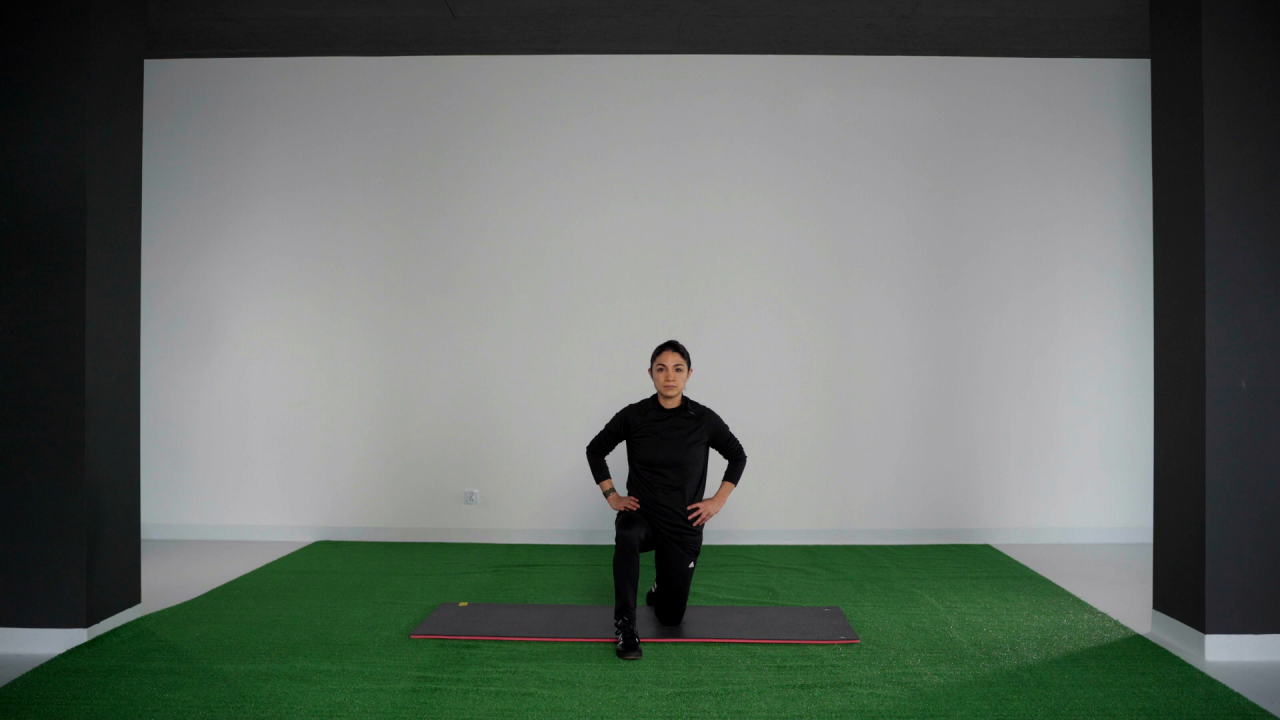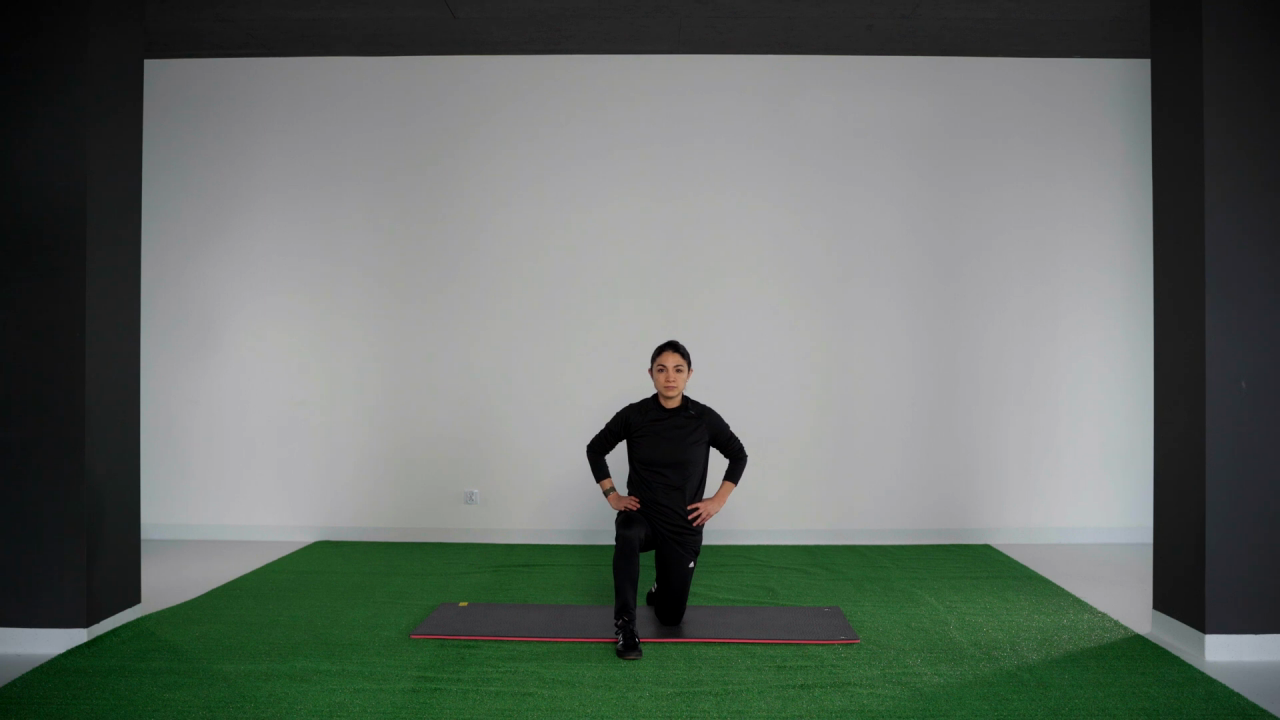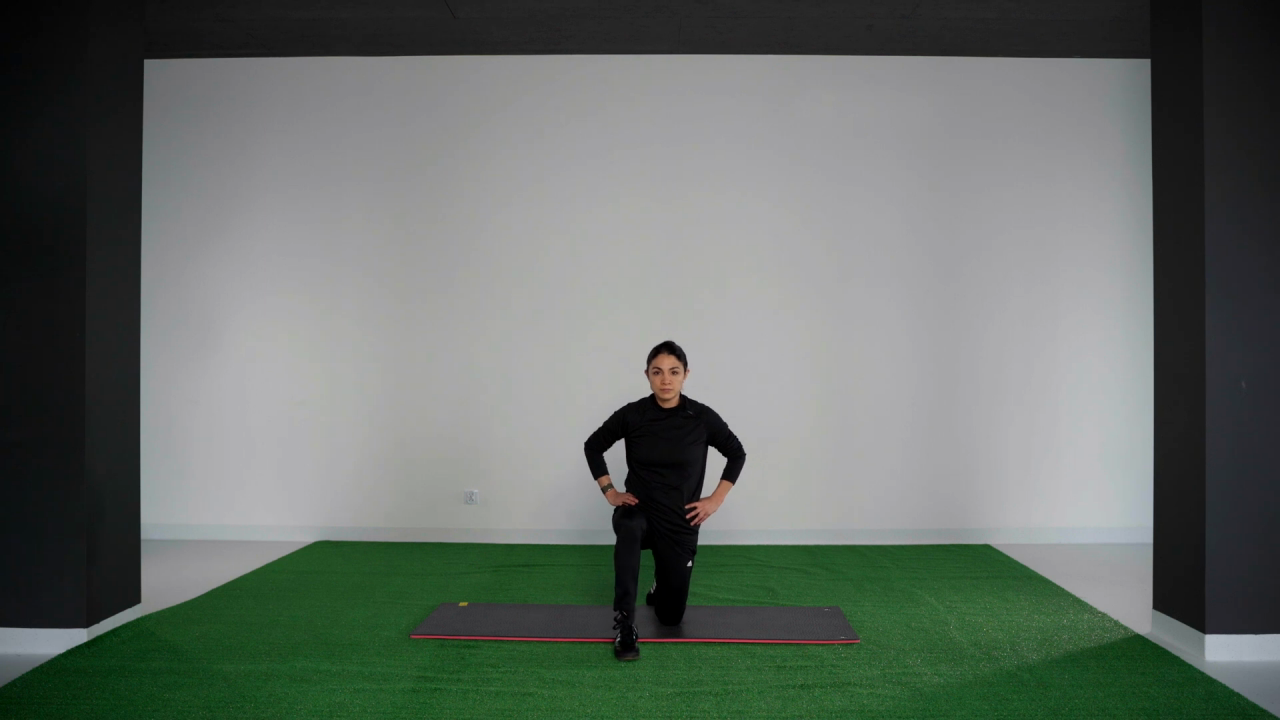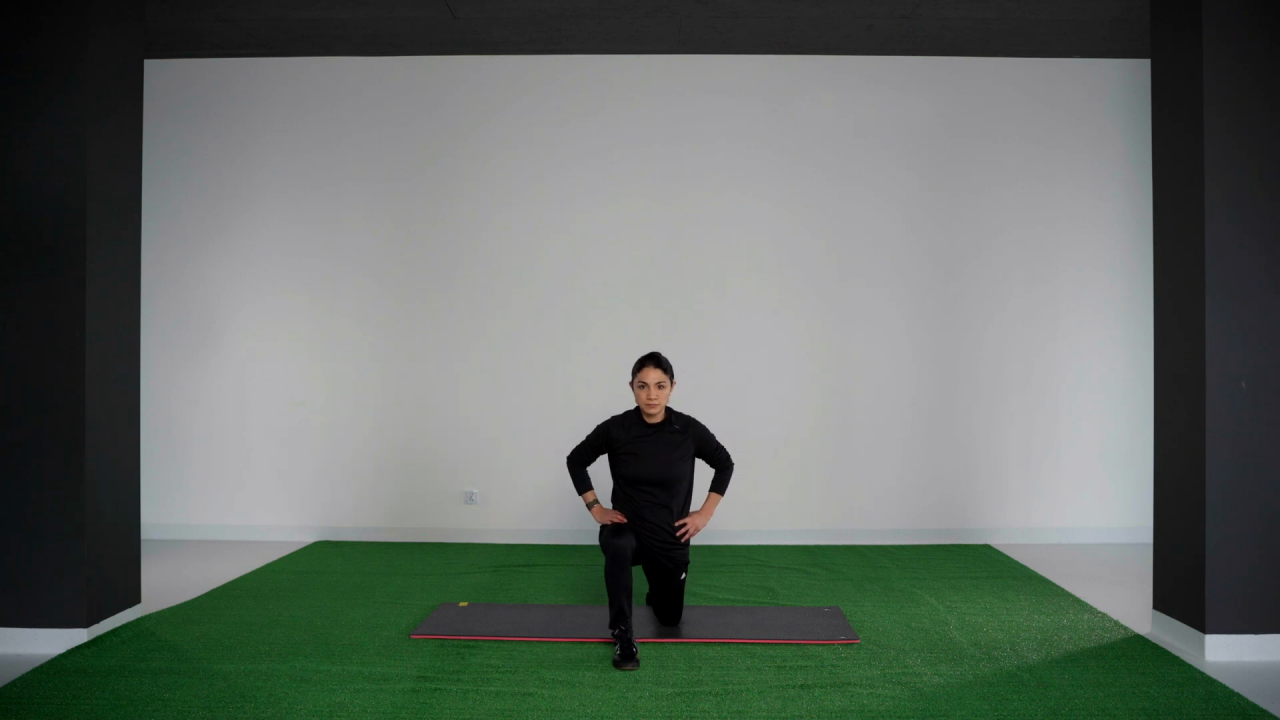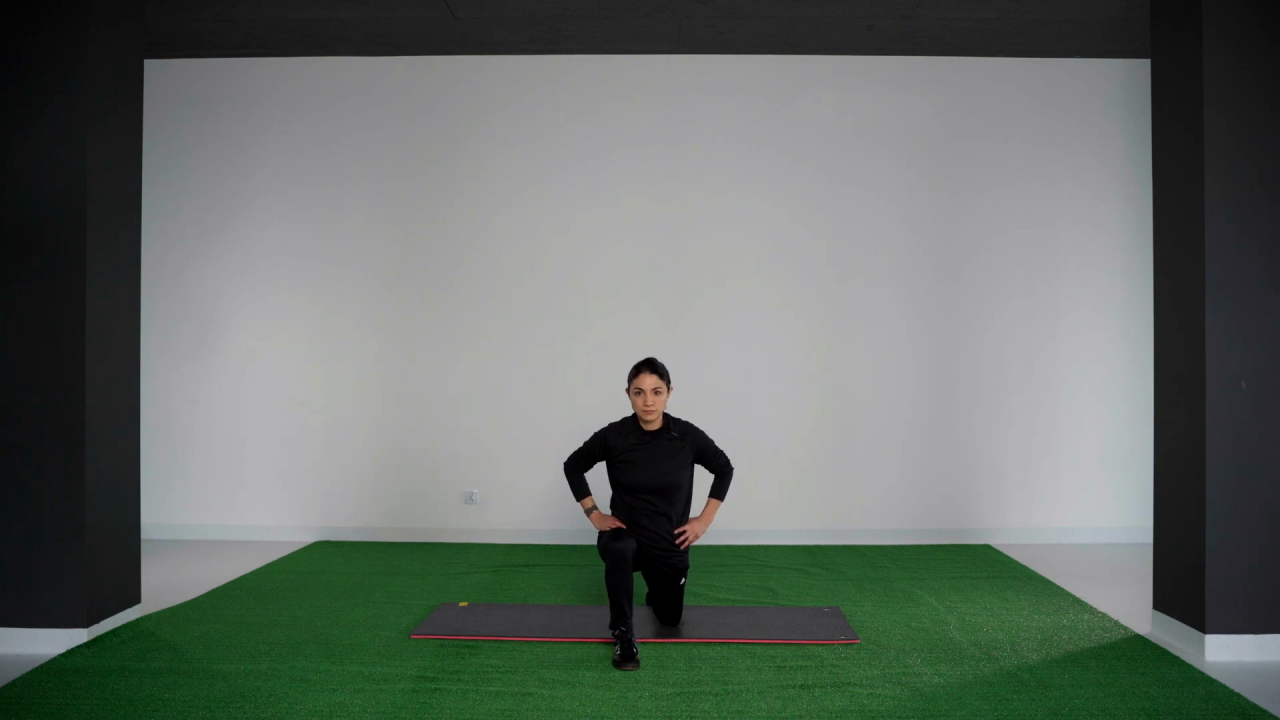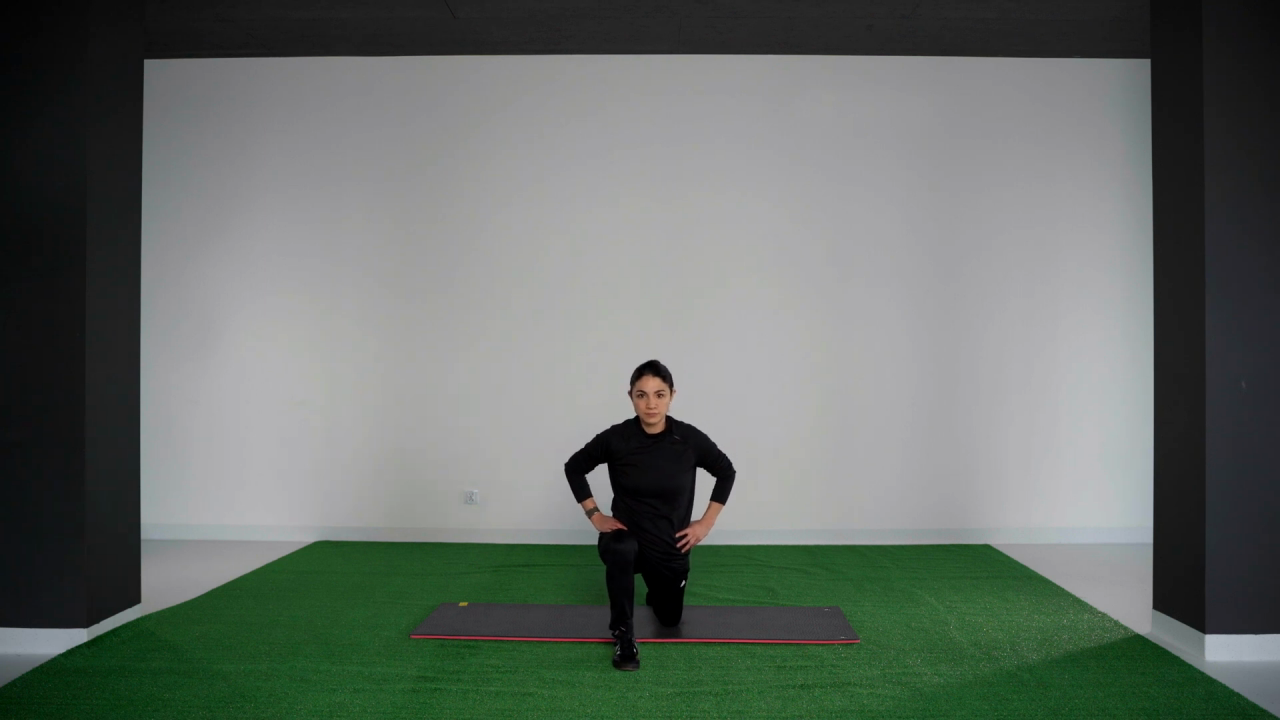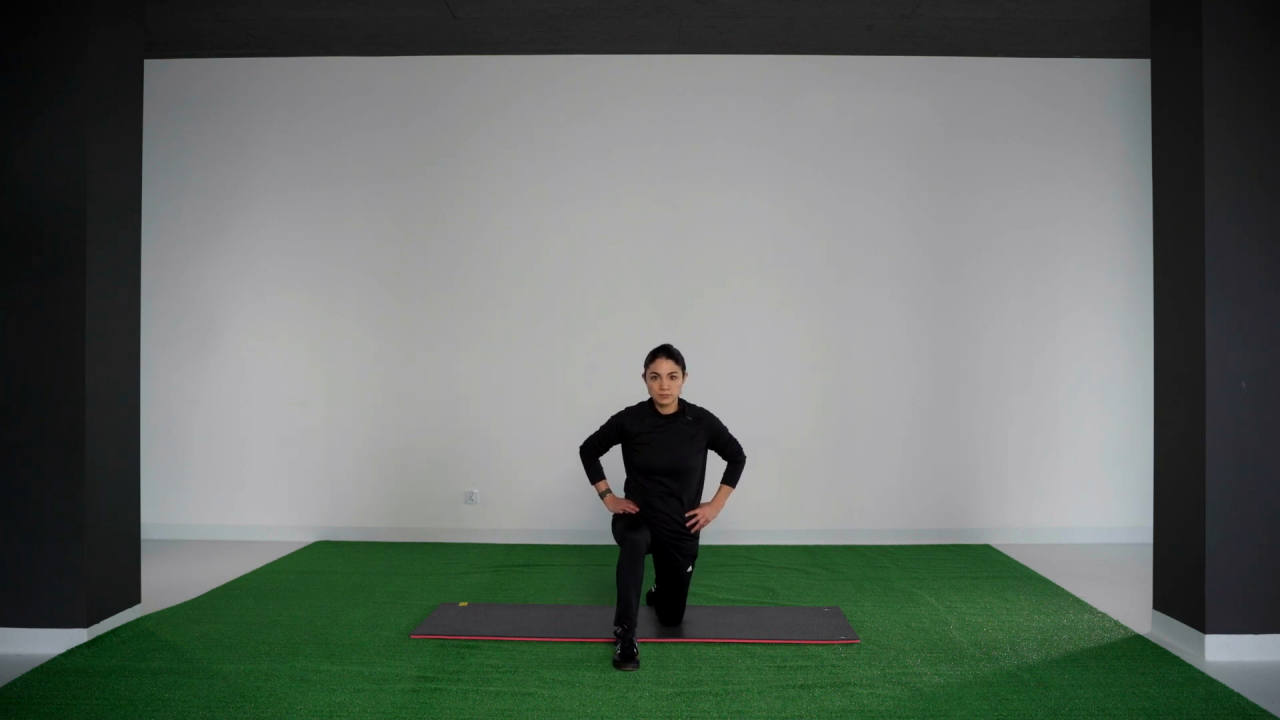
dt=0.5s
person 1, frame 1
left shoulder: (704, 419)
right shoulder: (633, 415)
left elbow: (737, 456)
right elbow: (595, 450)
left wrist: (718, 500)
right wrist: (611, 496)
left hip: (684, 524)
right hip: (641, 515)
left knee: (671, 615)
right knee: (628, 535)
left ankle: (661, 590)
right ankle: (625, 625)
person 1, frame 2
left shoulder: (704, 418)
right shoulder: (633, 415)
left elbow: (738, 455)
right elbow: (595, 449)
left wrist: (719, 500)
right wrist: (611, 495)
left hip: (684, 524)
right hip: (640, 514)
left knee: (671, 615)
right knee: (628, 535)
left ankle: (660, 588)
right ankle: (625, 624)
person 1, frame 3
left shoulder: (702, 417)
right shoulder: (631, 414)
left elbow: (736, 453)
right elbow: (593, 446)
left wrist: (716, 499)
right wrist: (609, 492)
left hip: (680, 522)
right hip: (637, 510)
left knee: (671, 616)
right knee: (629, 529)
left ankle: (660, 587)
right ankle: (624, 623)
person 1, frame 4
left shoulder: (689, 430)
right shoulder: (615, 429)
left elbow: (724, 464)
right elbow: (576, 461)
left wrist: (705, 513)
right wrist: (595, 508)
left hip: (670, 536)
right hip: (625, 527)
left knee: (670, 618)
right knee: (618, 545)
left ankle: (657, 591)
right ankle: (622, 634)
person 1, frame 5
left shoulder: (688, 436)
right shoulder: (613, 436)
left elbow: (724, 468)
right elbow: (573, 467)
left wrist: (705, 519)
right wrist: (594, 514)
left hip: (670, 542)
right hip: (624, 534)
left knee: (669, 618)
right knee: (620, 549)
left ankle: (656, 591)
right ankle: (623, 635)
person 1, frame 6
left shoulder: (690, 439)
right shoulder: (615, 439)
left elbow: (726, 472)
right elbow: (574, 468)
left wrist: (706, 522)
right wrist: (595, 516)
left hip: (671, 544)
right hip: (625, 536)
left knee: (670, 619)
right knee: (621, 550)
left ankle: (656, 591)
right ankle: (623, 635)
person 1, frame 7
left shoulder: (702, 421)
right shoulder: (629, 419)
left elbow: (737, 457)
right elbow: (589, 450)
left wrist: (716, 505)
right wrist: (608, 497)
left hip: (681, 527)
right hip: (636, 516)
left knee: (671, 616)
right knee: (635, 542)
left ankle: (660, 586)
right ankle: (625, 635)
